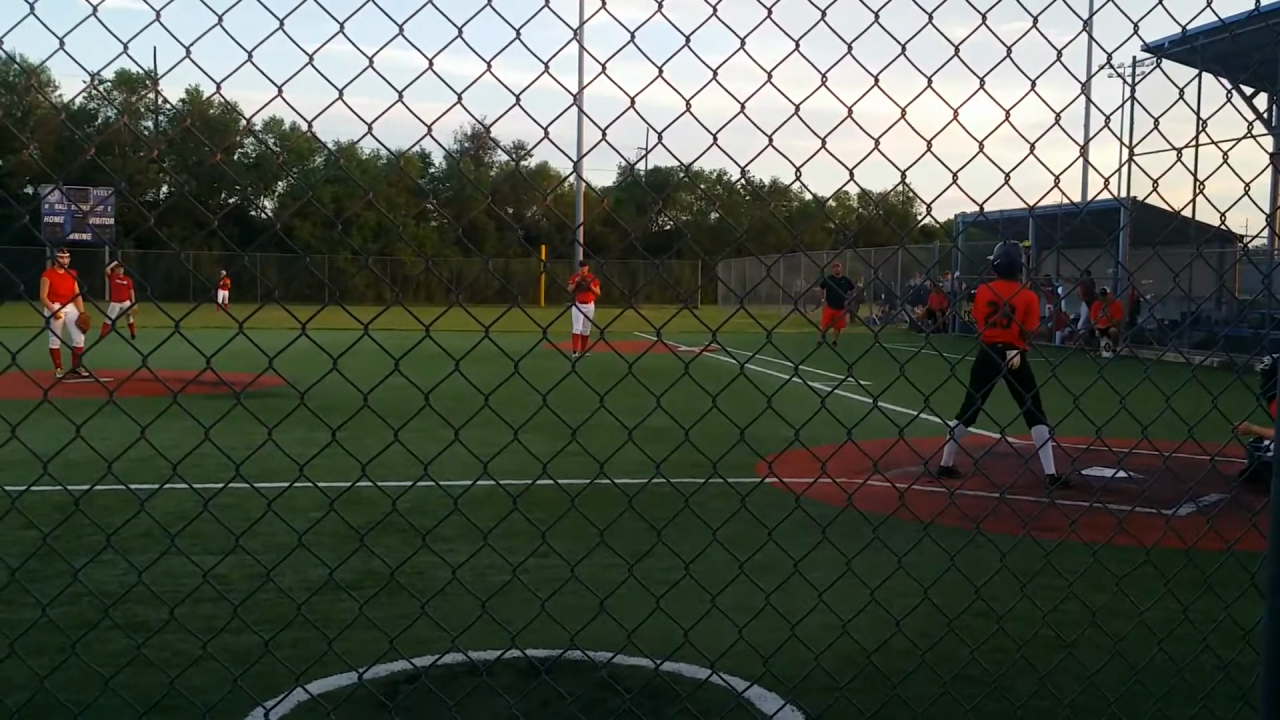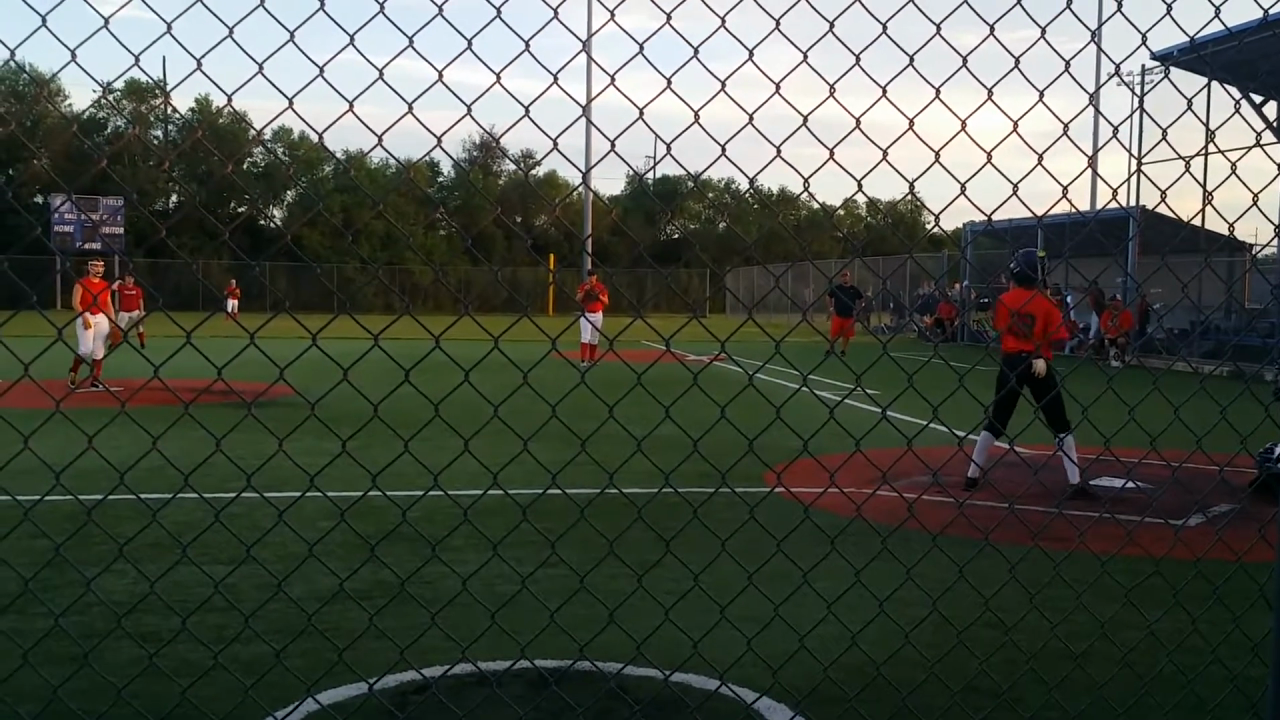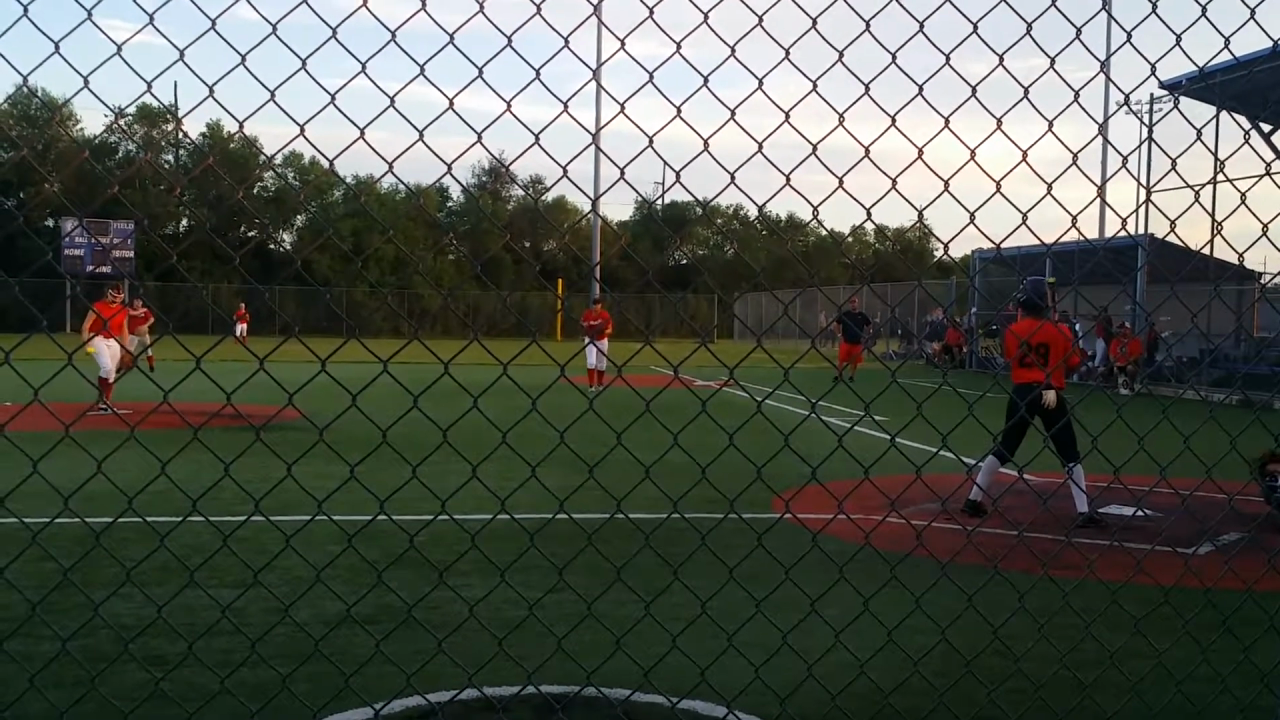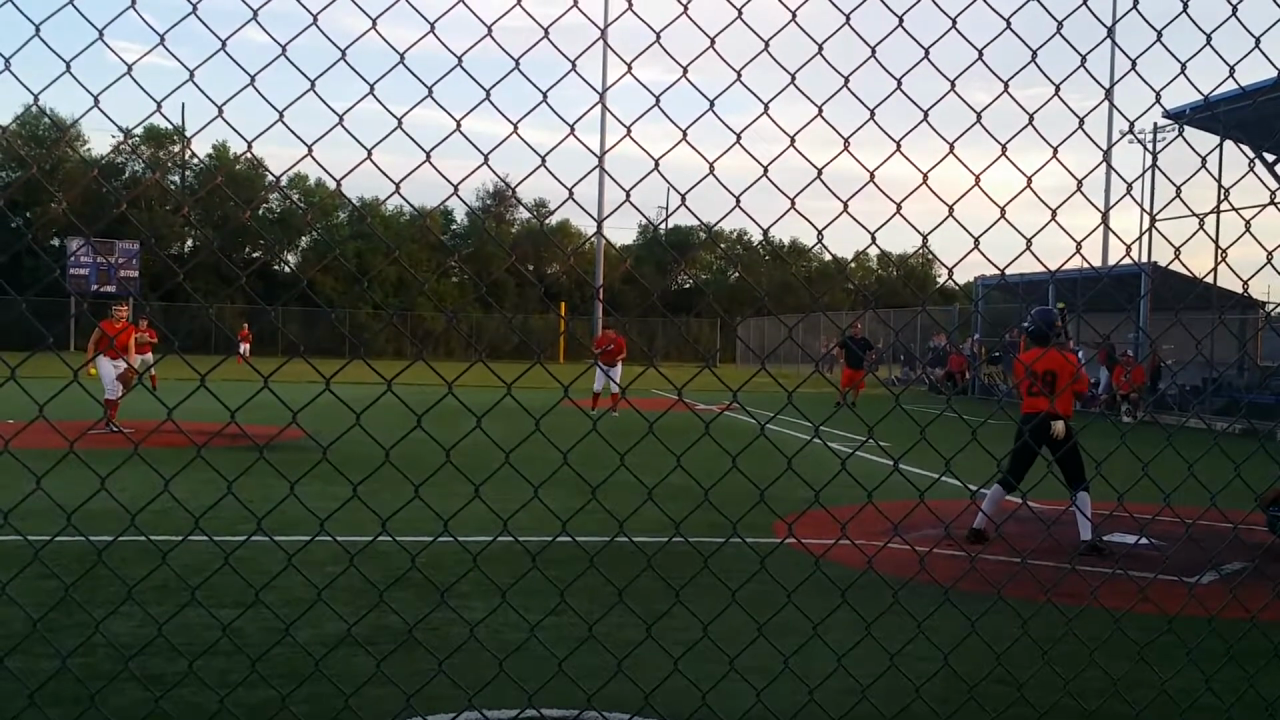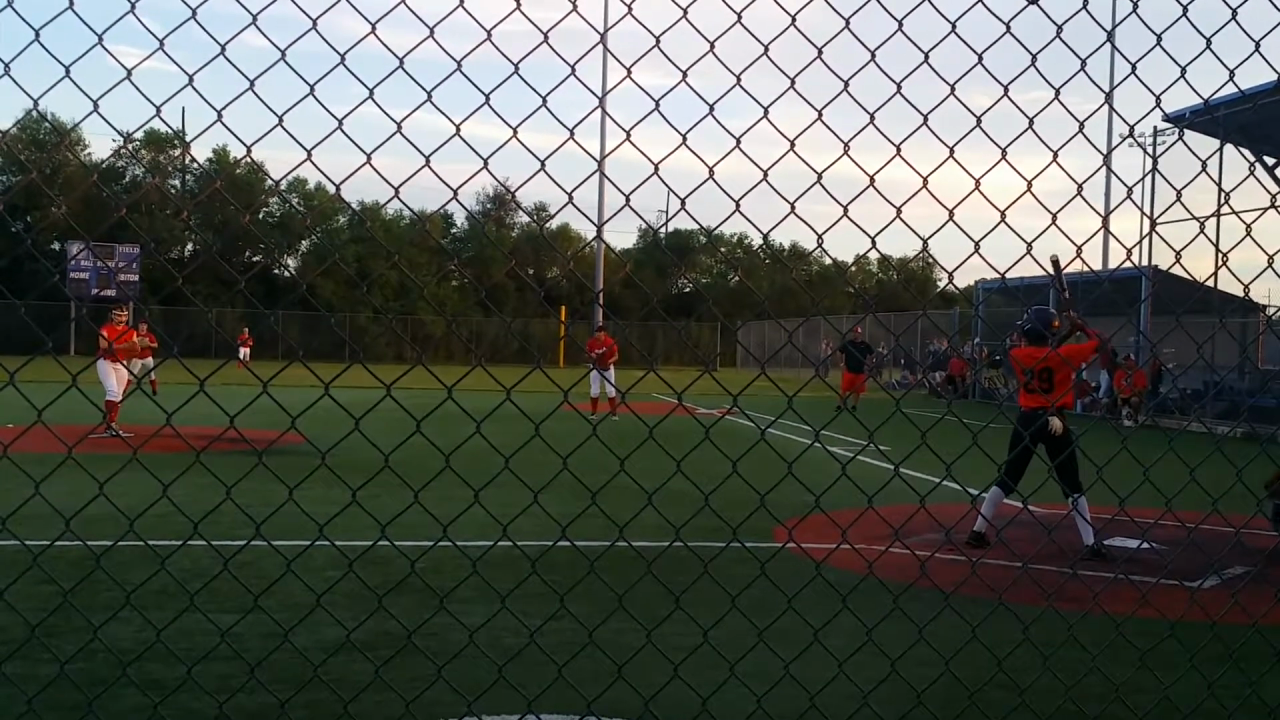
dt=1s
person 1, frame 1
left shoulder: (983, 291)
right shoulder: (1028, 296)
right elbow: (1029, 333)
left hip: (987, 354)
right hip: (1014, 356)
left knee: (969, 410)
right knee: (1035, 413)
left ankle: (945, 464)
right ankle: (1051, 474)
person 1, frame 2
left shoulder: (1004, 300)
right shoulder: (1047, 304)
right elbow: (1057, 340)
left hip: (1010, 363)
right hip: (1038, 364)
left knee: (995, 422)
right knee: (1060, 425)
left ankle: (972, 476)
right ankle: (1076, 483)
person 1, frame 3
left shoulder: (1012, 332)
right shoulder: (1060, 332)
right elbow: (1072, 366)
left hip: (1021, 393)
right hip: (1050, 395)
left knee: (1003, 449)
right knee: (1070, 455)
left ankle: (973, 500)
right ankle: (1084, 513)
person 1, frame 4
left shoulder: (1021, 361)
right shoulder: (1068, 360)
right elbow: (1082, 393)
left hip: (1029, 423)
right hip: (1058, 425)
left knee: (1009, 478)
right knee: (1078, 484)
left ankle: (977, 528)
right ankle: (1087, 540)
person 1, frame 5
left shoulder: (1017, 355)
right shoulder: (1063, 355)
right elbow: (1097, 342)
right wrist: (1079, 325)
left hip: (1026, 420)
right hip: (1054, 422)
left knee: (1007, 479)
right knee: (1072, 485)
left ankle: (977, 532)
right ankle: (1091, 545)
